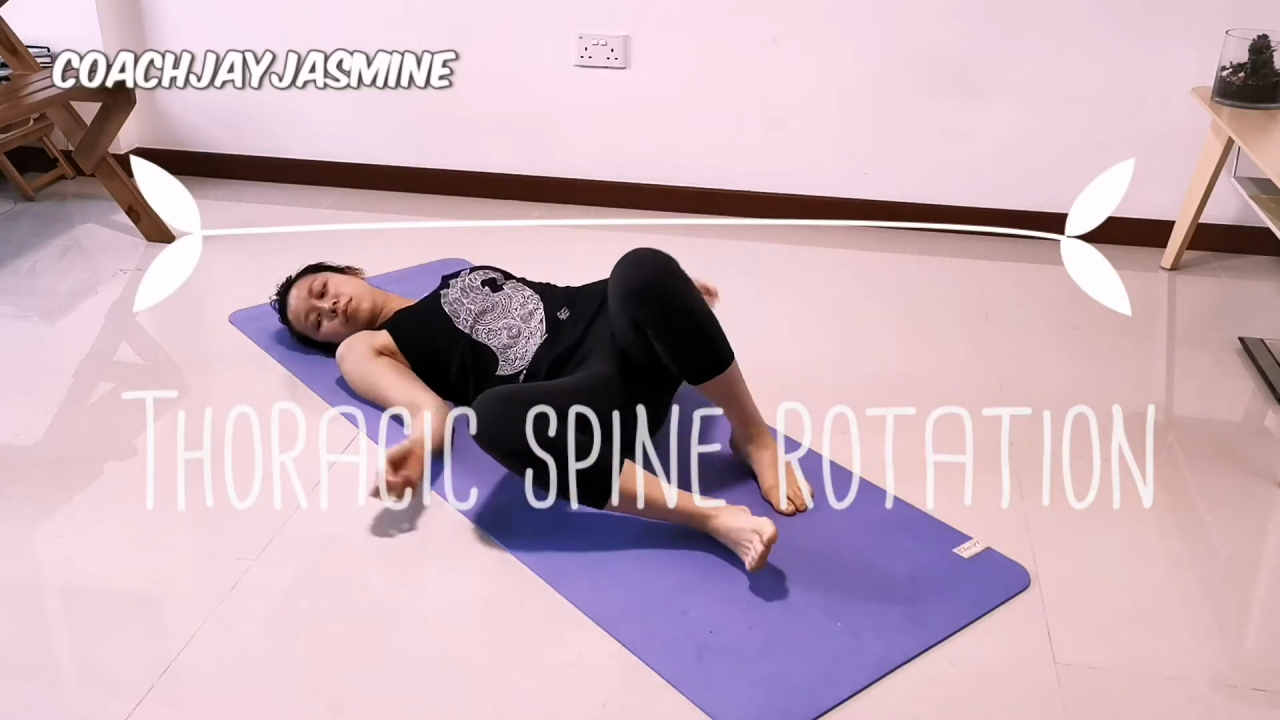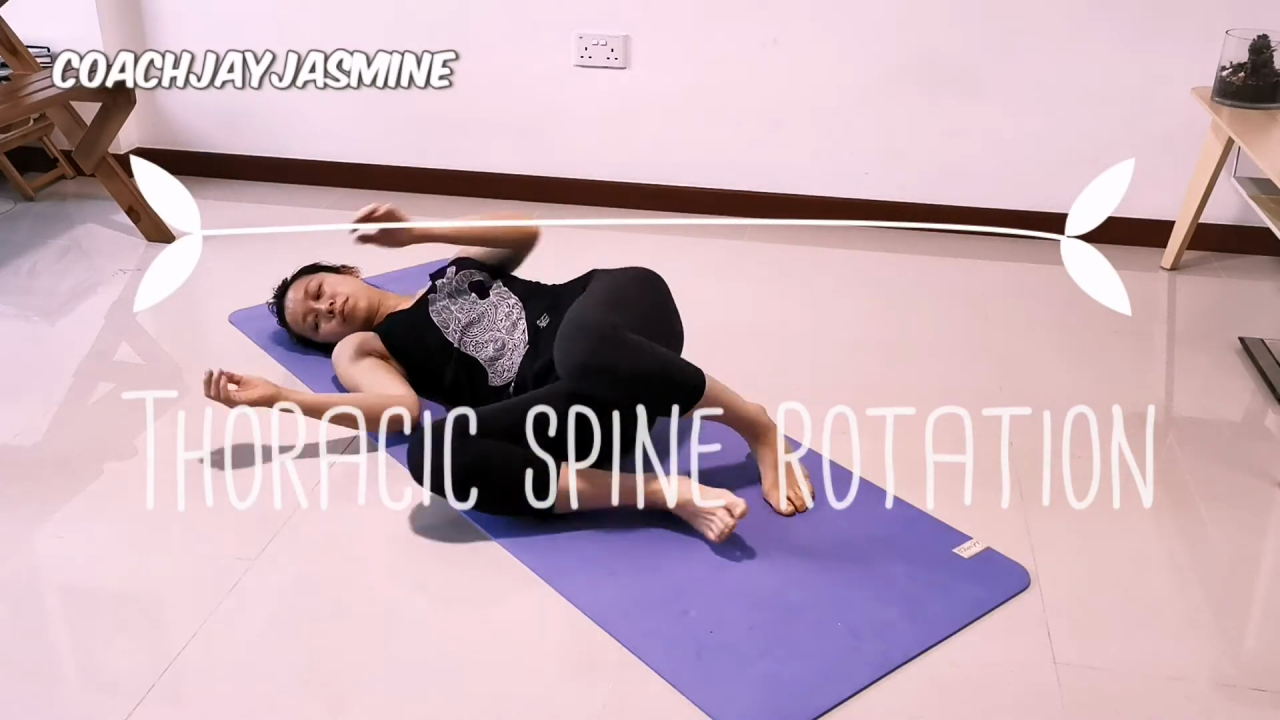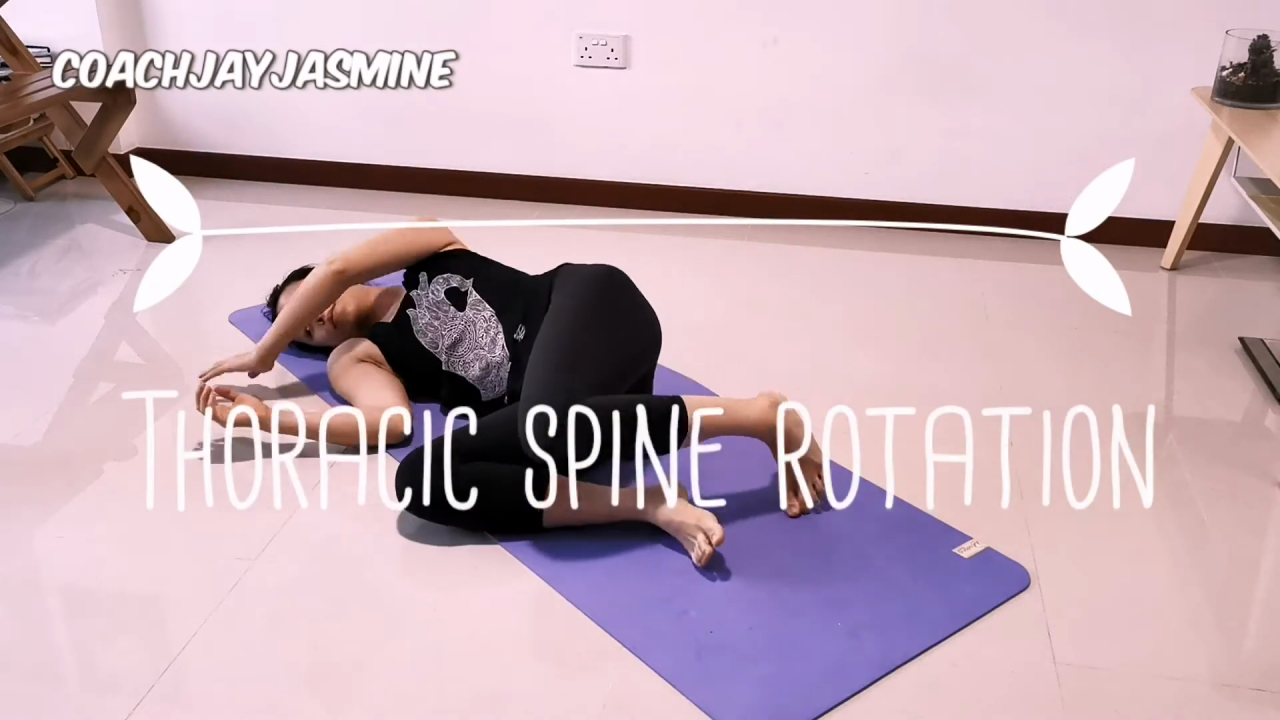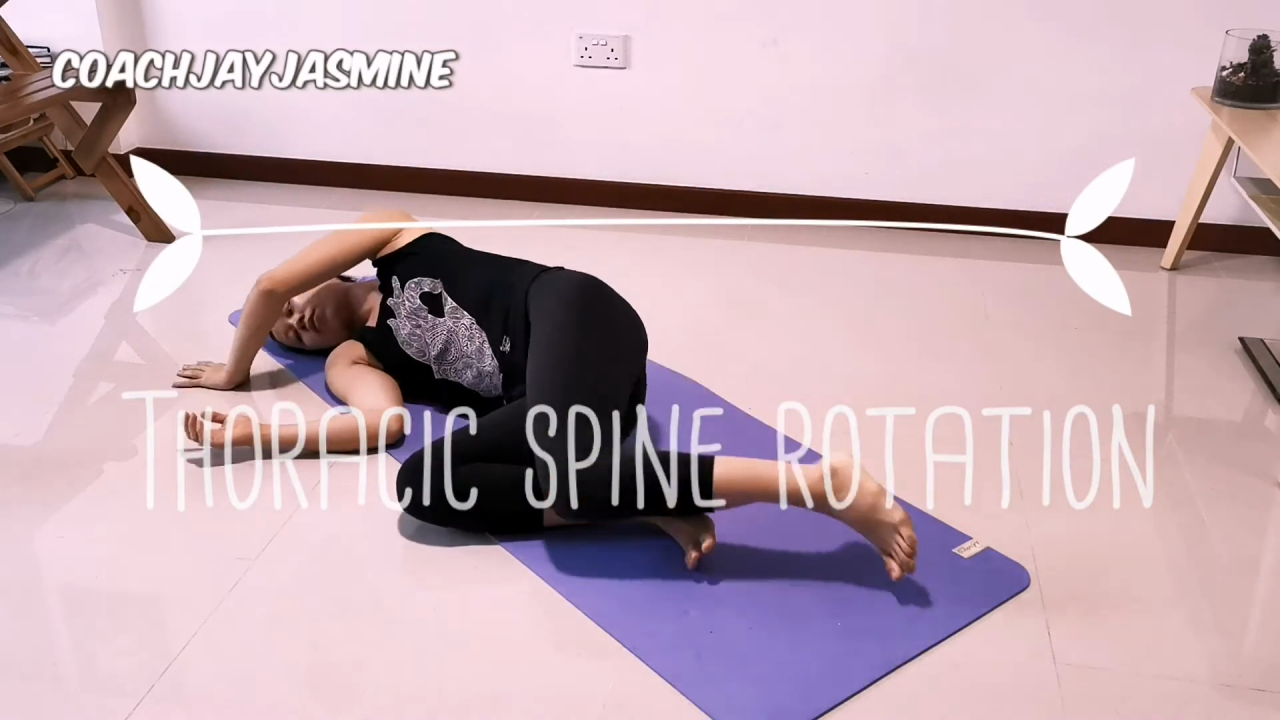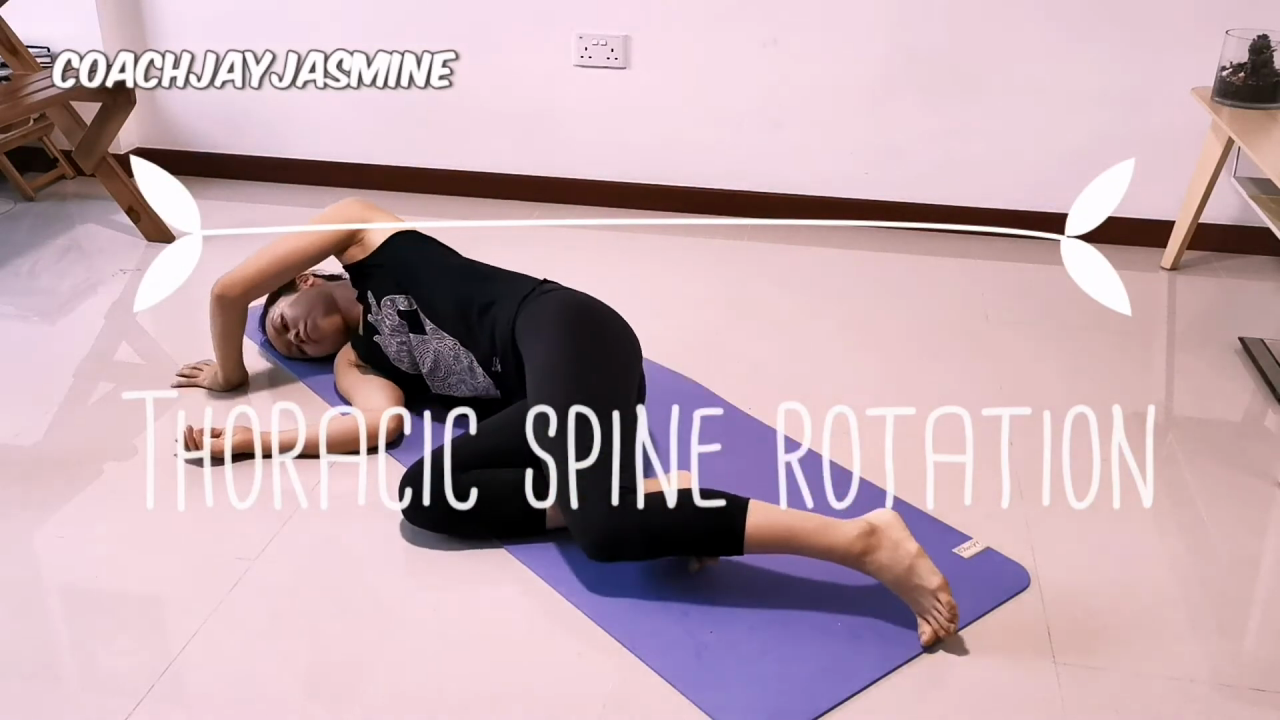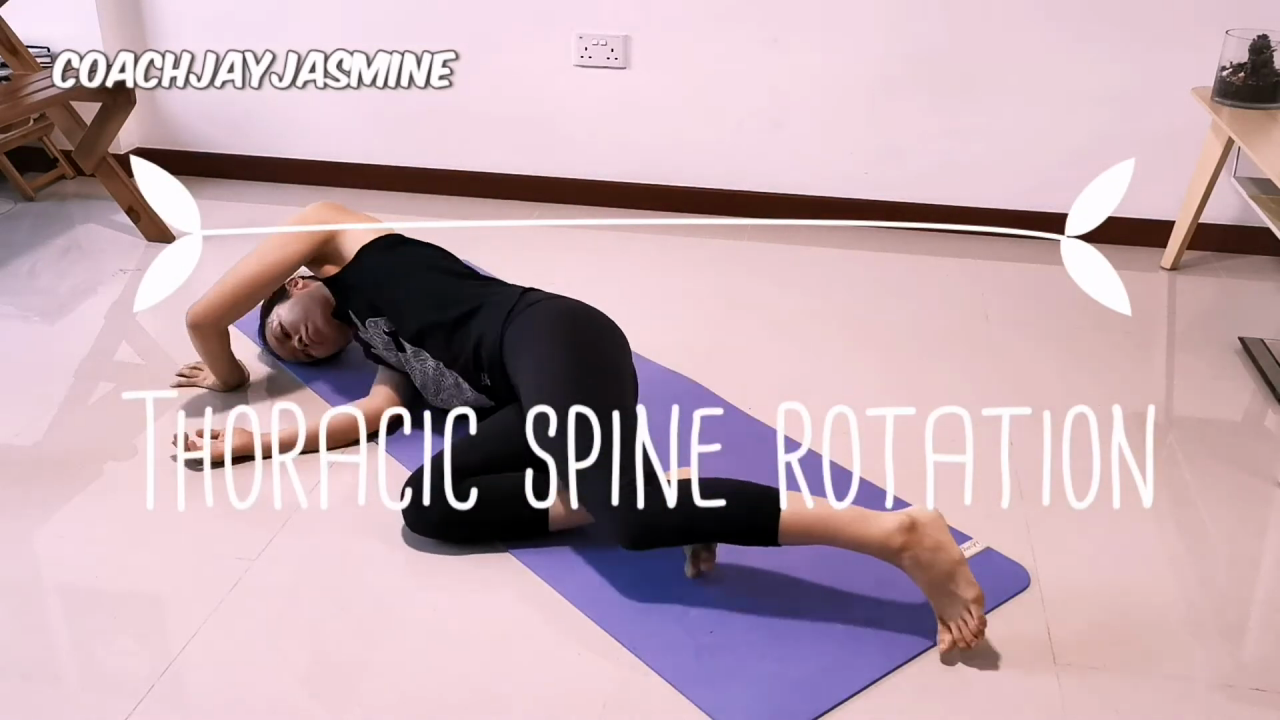
dt=0.3s
person 1, frame 1
left shoulder: (458, 279)
right shoulder: (361, 349)
right elbow: (428, 406)
left wrist: (668, 292)
right wrist: (419, 452)
left hip: (625, 334)
right hip: (587, 398)
left knee: (643, 268)
right knee: (491, 422)
left ankle: (752, 434)
right ankle: (709, 516)
person 1, frame 2
left shoulder: (456, 269)
right shoulder: (357, 350)
left elbow: (523, 236)
right elbow: (400, 410)
left wrist: (414, 232)
right wrist: (279, 395)
right hip: (573, 403)
left knee: (586, 348)
right knee: (432, 450)
left ankle: (755, 425)
right ankle: (663, 494)
person 1, frame 3
left shoulder: (426, 246)
right shoulder: (354, 359)
left elbow: (335, 271)
right elbow: (390, 421)
left wrist: (260, 357)
right wrist: (261, 413)
right hip: (541, 397)
left knee: (559, 428)
right knee: (418, 481)
left ankle: (763, 416)
right ankle: (649, 505)
person 1, frame 4
left shoulder: (388, 239)
right shoulder: (348, 362)
left elbow: (268, 285)
right elbow: (386, 423)
left wrist: (237, 370)
right wrist: (252, 433)
left hip: (566, 312)
right hip: (541, 401)
left knee: (569, 470)
right knee: (421, 483)
left ankle: (821, 483)
right ankle: (656, 505)
person 1, frame 5
left shoulder: (356, 226)
right shoulder: (355, 362)
left elbow: (228, 290)
right elbow: (384, 423)
left wrist: (230, 374)
right wrist: (254, 440)
left hip: (558, 331)
right hip: (538, 398)
left knee: (605, 527)
right knee: (424, 494)
left ankle: (862, 541)
right ankle: (633, 491)
person 1, frame 6
left shoulder: (329, 233)
right shoulder: (381, 352)
left elbow: (204, 313)
right elbow: (378, 413)
left wrist: (229, 376)
right wrist: (252, 438)
left hip: (547, 340)
right hip: (535, 399)
left knee: (632, 517)
right knee: (427, 502)
left ankle: (899, 534)
right ankle: (636, 491)
